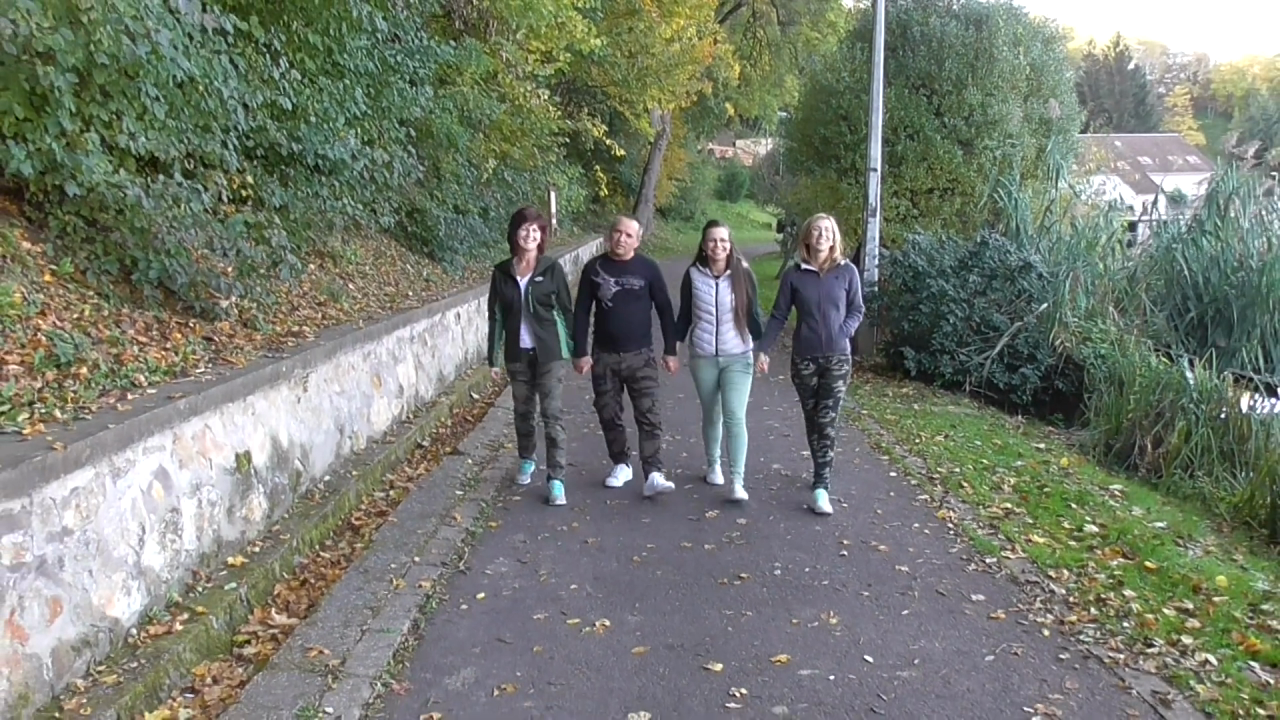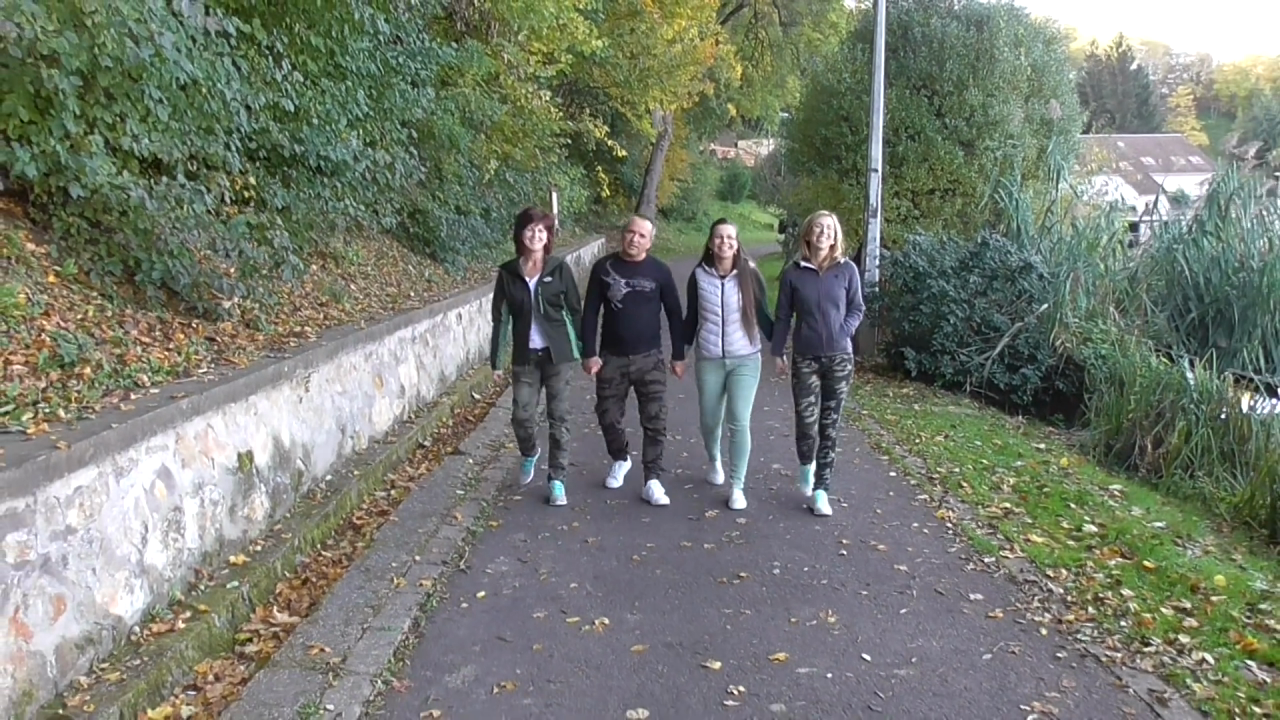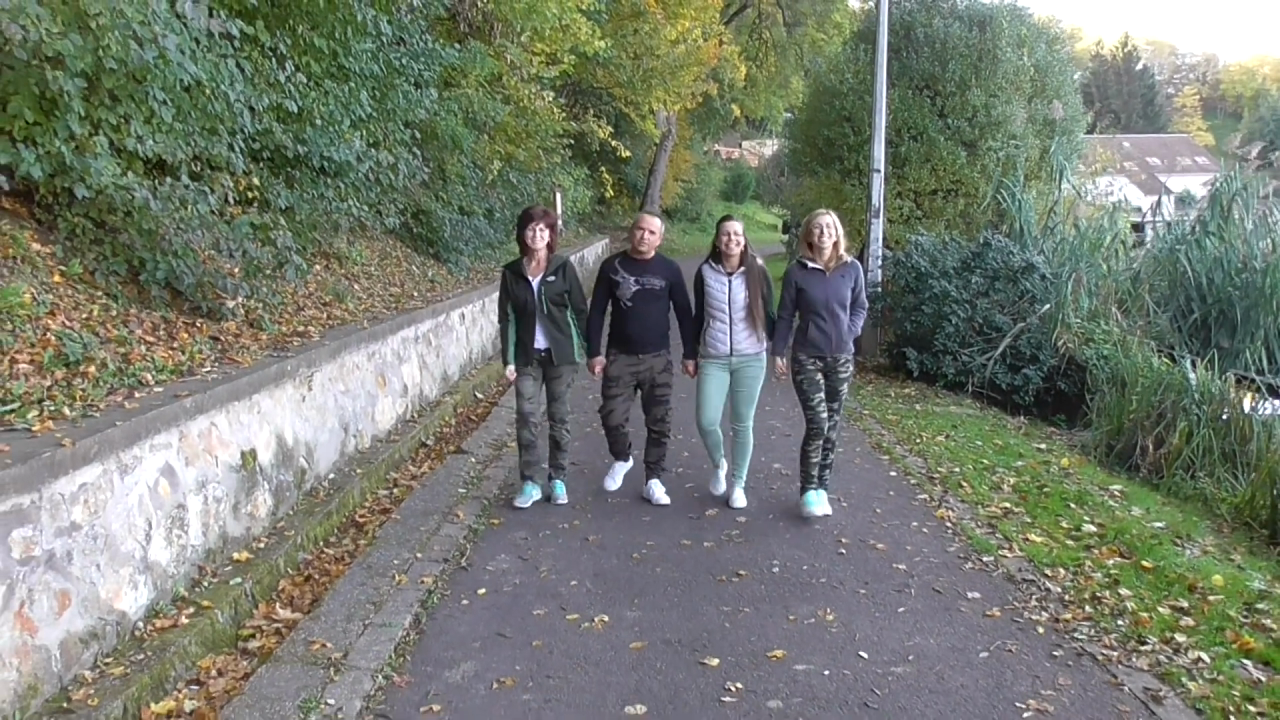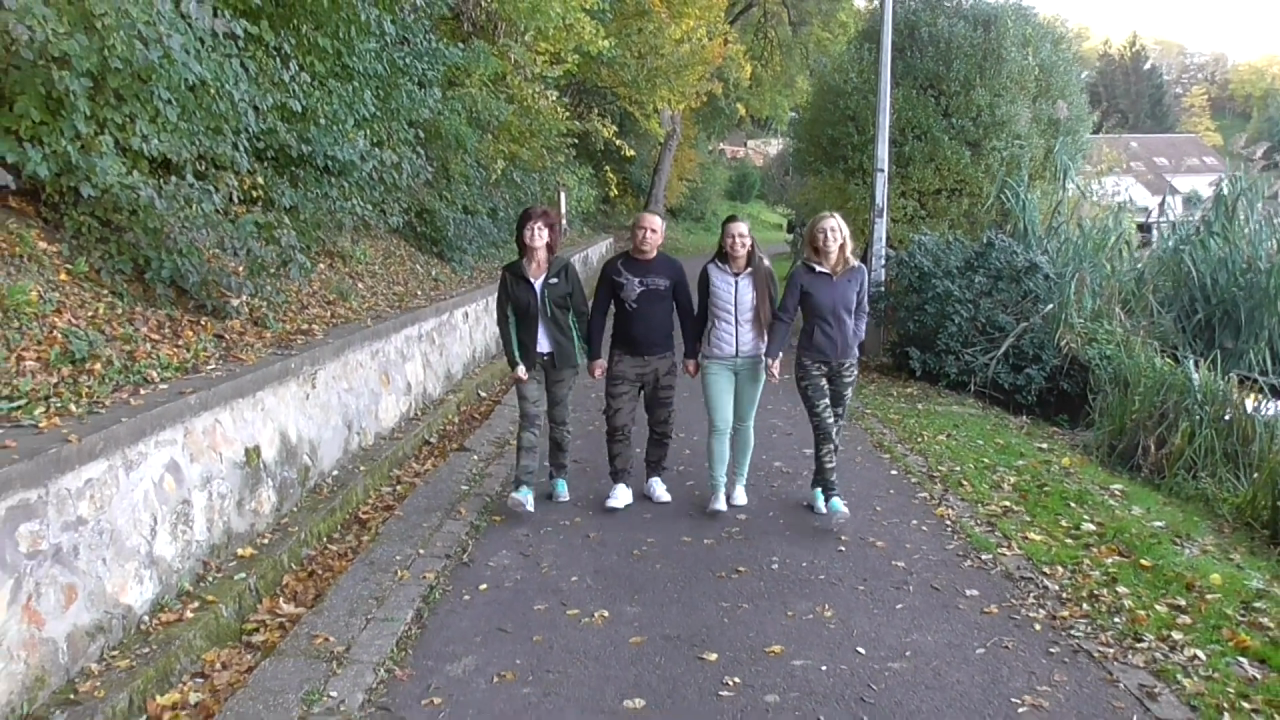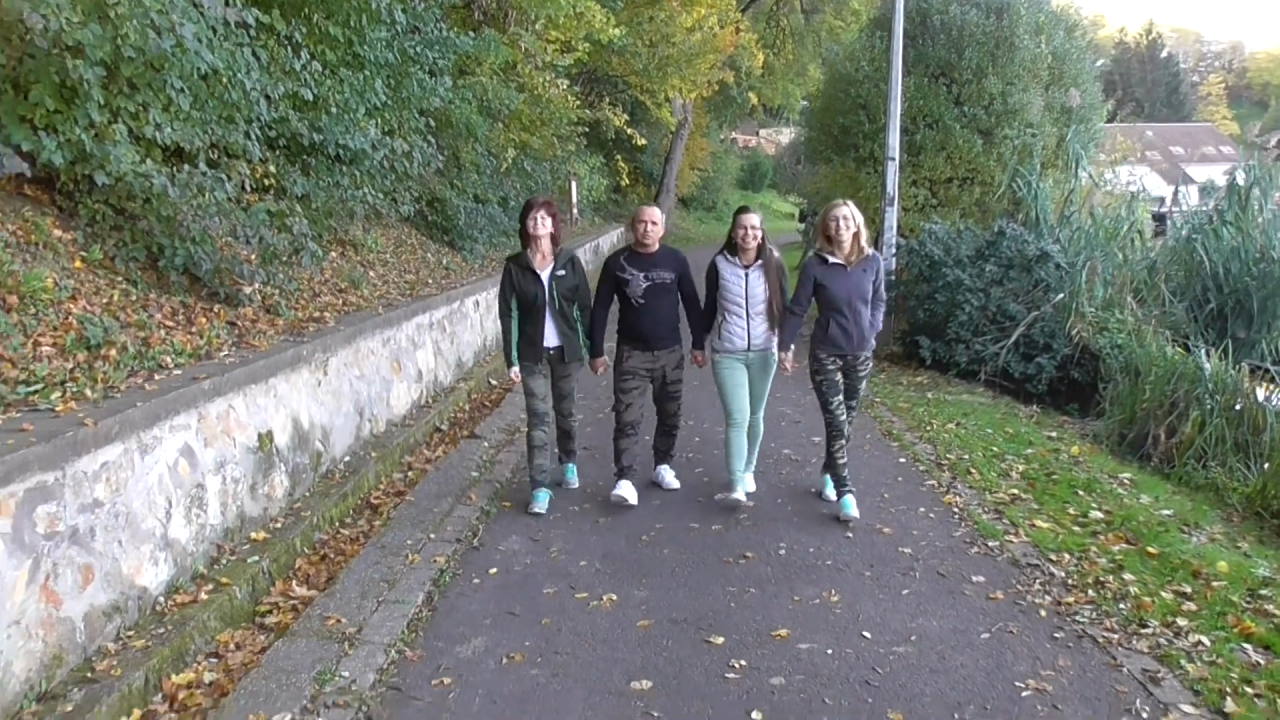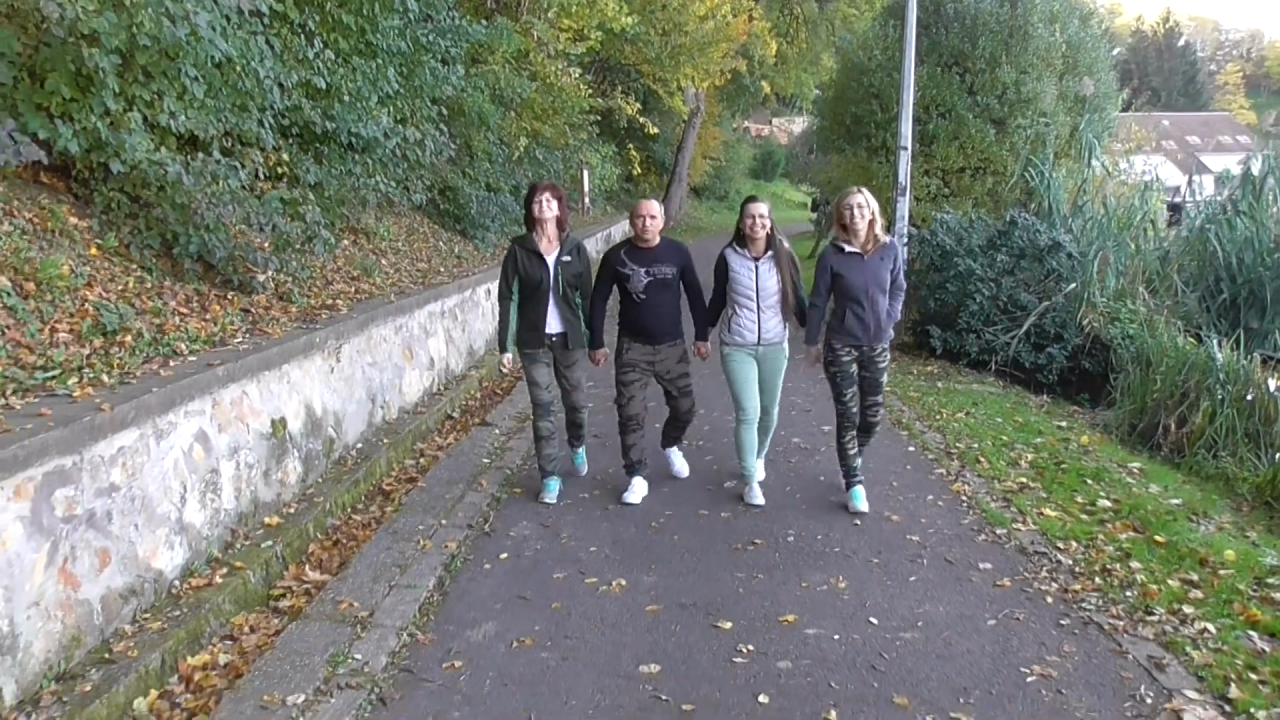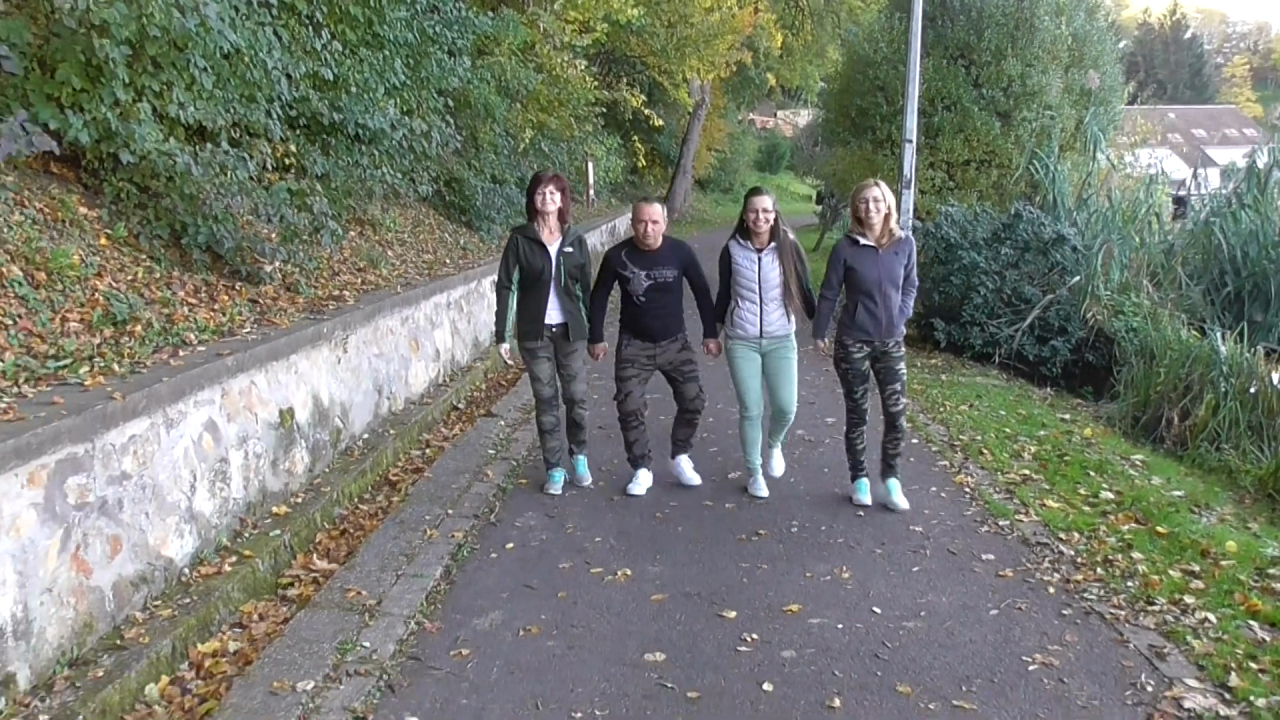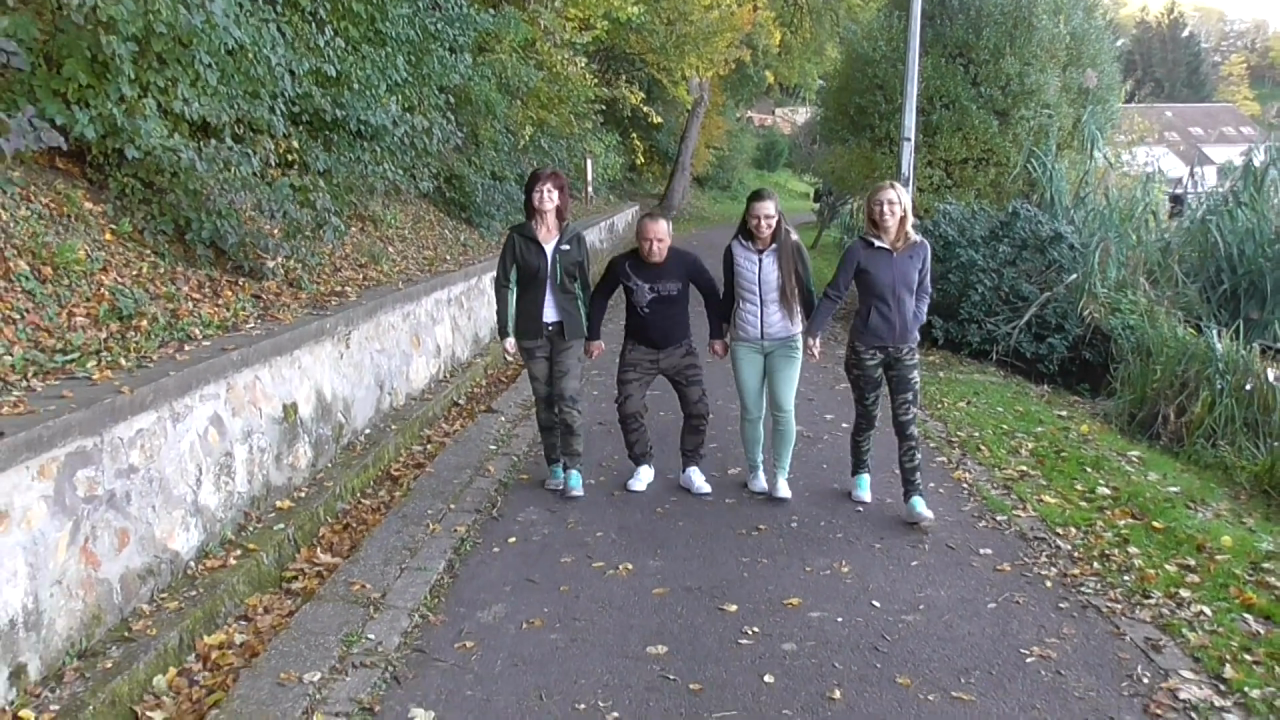
dt=0.2s
person 1, frame 1
left shoulder: (847, 271)
right shoulder: (793, 274)
left elbow: (857, 310)
right elbow: (779, 315)
left wrist: (842, 333)
right wrist: (763, 350)
left hip: (837, 357)
right hip: (803, 357)
left knee: (827, 423)
right knee: (812, 419)
left ankle: (820, 489)
right ankle: (821, 471)
person 1, frame 2
left shoulder: (847, 270)
right shoulder: (793, 272)
left elbow: (857, 309)
right elbow: (783, 316)
left wrist: (842, 332)
right wrist: (778, 353)
left hip: (839, 357)
right hip: (804, 357)
left knee: (829, 425)
right knee: (806, 423)
left ankle: (820, 489)
right ankle: (806, 464)
person 1, frame 3
left shoulder: (851, 269)
right shoulder: (796, 272)
left elbow: (860, 308)
right elbow: (785, 316)
left wrist: (848, 333)
right wrist: (778, 352)
left hip: (841, 357)
right hip: (806, 357)
left knee: (831, 427)
right knee: (817, 424)
left ankle: (821, 488)
right ankle: (808, 490)
person 1, frame 4
left shoulder: (857, 272)
right shoulder: (801, 275)
right elbow: (784, 317)
left wrist: (854, 338)
right wrist: (773, 354)
left hip: (846, 362)
right hip: (811, 362)
left knee: (834, 432)
right knee: (824, 430)
left ankle: (818, 487)
right ankle: (831, 498)
person 1, frame 5
left shoulder: (872, 261)
right shoulder: (814, 266)
left elbow: (879, 301)
right elbow: (797, 309)
left wrist: (871, 330)
right wrist: (785, 346)
left hip: (861, 355)
right hip: (825, 355)
left knee: (845, 423)
right knee: (837, 425)
left ankle: (829, 473)
right ankle: (845, 493)
person 1, frame 6
left shoulder: (890, 249)
right shoulder: (831, 255)
left elbow: (898, 289)
right elbow: (818, 301)
left wrist: (889, 320)
right wrist: (812, 341)
left hip: (878, 346)
right hip: (841, 346)
left knee: (872, 416)
right knee: (848, 417)
left ankle: (852, 459)
right ankle: (854, 485)
person 1, frame 7
left shoulder: (905, 244)
right shoulder: (845, 248)
right elbow: (829, 294)
left wrist: (902, 316)
right wrist: (819, 332)
left hip: (891, 341)
right hip: (852, 341)
left knee: (896, 412)
right knee: (857, 413)
left ankle: (890, 478)
right ankle: (860, 478)
person 1, frame 8
left shoulder: (920, 249)
right shoulder: (859, 250)
right elbow: (834, 293)
left wrist: (915, 321)
right wrist: (813, 331)
left hip: (906, 348)
right hip: (865, 347)
left knee: (907, 423)
right knee: (866, 417)
left ankle: (913, 498)
right ankle: (860, 474)
person 2, frame 1
left shoulder: (552, 268)
right shoulder: (502, 272)
left elbow: (566, 310)
right elbow: (495, 316)
left wrist: (576, 351)
right wrist: (493, 357)
left hip: (550, 353)
right hip: (517, 354)
left knee: (552, 414)
right knee: (524, 412)
left ankle: (556, 480)
right ankle: (527, 459)
person 2, frame 2
left shoulder: (559, 269)
right shoulder: (508, 273)
left elbow: (575, 311)
right elbow: (500, 318)
left wrist: (585, 352)
right wrist: (495, 360)
left hip: (559, 354)
right hip: (525, 356)
left knee: (558, 416)
right knee: (521, 417)
left ankle: (556, 480)
right ankle: (529, 455)
person 2, frame 3
left shoulder: (563, 268)
right shoulder: (511, 273)
left elbow: (580, 310)
right elbow: (506, 318)
left wrist: (589, 352)
right wrist: (508, 359)
left hip: (560, 355)
right hip: (527, 356)
left knee: (558, 418)
right knee: (526, 417)
left ankle: (557, 479)
right ankle: (530, 483)
person 2, frame 4
left shoulder: (565, 269)
right shoulder: (511, 274)
left elbow: (581, 313)
right elbow: (505, 321)
left wrist: (590, 353)
right wrist: (514, 360)
left hip: (561, 357)
right hip: (529, 359)
left knee: (559, 420)
right knee: (530, 420)
left ankle: (558, 477)
right ankle: (524, 489)
person 2, frame 5
left shoulder: (569, 261)
right shoulder: (515, 266)
left elbow: (585, 306)
right elbow: (507, 314)
right wrist: (511, 359)
left hip: (566, 351)
right hip: (532, 354)
left knee: (565, 411)
right knee: (538, 417)
left ankle: (568, 462)
right ankle: (539, 489)
person 2, frame 6
left shoulder: (575, 248)
right shoulder: (519, 249)
left elbow: (586, 294)
right elbow: (507, 298)
right wrist: (505, 344)
left hip: (570, 338)
right hip: (533, 341)
left knee: (575, 401)
right knee: (543, 407)
left ankle: (577, 446)
right ankle: (550, 477)
person 2, frame 7
left shoulder: (575, 240)
right shoulder: (520, 239)
left elbow: (585, 288)
right elbow: (505, 287)
right wrist: (502, 334)
left hip: (570, 331)
right hip: (534, 333)
left knee: (576, 396)
right knee: (546, 401)
left ankle: (578, 454)
right ankle: (555, 469)
person 2, frame 8
left shoulder: (574, 238)
right shoulder: (518, 238)
left elbow: (585, 286)
right elbow: (504, 285)
left wrist: (591, 331)
right wrist: (506, 331)
left hip: (568, 330)
right hip: (532, 331)
left knee: (568, 398)
right knee: (544, 400)
left ankle: (573, 469)
right ankle: (554, 465)
person 3, frame 1
left shoulder: (743, 274)
right shoulder: (693, 275)
left elbow: (753, 314)
right elbow: (685, 315)
left hip: (738, 358)
right hip: (702, 358)
left knee: (735, 416)
right knee: (711, 415)
left ankle: (737, 482)
right ankle: (713, 464)
person 3, frame 2
left shoulder: (750, 274)
right shoulder: (698, 276)
left elbow: (763, 314)
right elbow: (691, 317)
left hip: (745, 360)
right hip: (709, 360)
left knee: (739, 423)
right knee: (710, 421)
left ankle: (737, 487)
right ankle: (714, 460)
person 3, frame 3
left shoulder: (757, 272)
right shoulder: (705, 272)
left elbow: (769, 314)
right elbow: (699, 315)
left hip: (750, 359)
right hip: (713, 359)
left knee: (742, 425)
right knee: (706, 422)
left ankle: (738, 485)
right ankle: (719, 465)
person 3, frame 4
left shoulder: (763, 273)
right shoulder: (710, 272)
left elbow: (773, 316)
right elbow: (701, 314)
left hip: (752, 360)
right hip: (716, 360)
left knee: (743, 424)
right knee: (720, 425)
left ankle: (739, 483)
right ankle: (717, 490)
person 3, frame 5
left shoulder: (774, 265)
right shoulder: (719, 265)
left elbow: (784, 307)
right elbow: (710, 307)
left hip: (763, 352)
right hip: (727, 354)
left knee: (754, 416)
right knee: (737, 418)
left ankle: (748, 470)
right ankle: (736, 487)
person 3, frame 6
left shoulder: (784, 256)
right shoulder: (728, 257)
left elbow: (798, 299)
right elbow: (717, 299)
left hip: (774, 346)
right hip: (737, 347)
left knee: (768, 411)
right knee: (747, 413)
left ankle: (758, 457)
right ankle: (750, 481)
person 3, frame 7
left shoulder: (789, 247)
right shoulder: (732, 250)
left elbow: (805, 291)
right elbow: (724, 294)
left hip: (781, 340)
right hip: (741, 341)
left knee: (786, 407)
right knee: (750, 410)
left ankle: (773, 445)
right ankle: (754, 473)
person 3, frame 8
left shoulder: (792, 248)
right shoulder: (735, 250)
left elbow: (807, 292)
left hip: (785, 341)
right hip: (745, 343)
left knee: (783, 409)
right knee: (751, 412)
left ankle: (781, 475)
right ankle: (755, 469)
person 4, frame 1
left shoulder: (648, 269)
right shoulder: (593, 268)
left elbow: (665, 310)
right elbow: (581, 312)
left wrist: (670, 351)
right wrist: (581, 352)
left hip: (640, 355)
right hip: (604, 356)
left knee: (649, 416)
right knee: (609, 415)
left ankle: (653, 476)
right ankle: (621, 464)
person 4, frame 2
left shoulder: (659, 271)
right shoulder: (603, 268)
left elbow: (674, 314)
right elbow: (590, 312)
left wrist: (678, 355)
right wrist: (590, 353)
left hip: (649, 357)
right hip: (612, 357)
left knee: (654, 421)
right knee: (608, 418)
left ankle: (652, 482)
right ankle: (620, 460)
person 4, frame 3
left shoulder: (669, 269)
right shoulder: (612, 266)
left elbow: (684, 313)
right elbow: (597, 311)
left wrist: (690, 354)
right wrist: (594, 352)
left hip: (658, 359)
right hip: (619, 357)
left knee: (659, 423)
right knee: (612, 418)
left ankle: (653, 481)
right ankle: (621, 459)
person 4, frame 4
left shoulder: (672, 268)
right shoulder: (614, 267)
left elbow: (686, 312)
right elbow: (598, 313)
left wrist: (691, 354)
right wrist: (595, 355)
left hip: (662, 359)
right hip: (624, 358)
left knee: (661, 424)
right knee: (618, 423)
left ankle: (654, 478)
right ankle: (620, 486)
person 4, frame 5
left shoulder: (676, 260)
right shoulder: (616, 263)
left elbow: (692, 303)
right elbow: (600, 308)
left wrist: (698, 344)
right wrist: (597, 352)
left hip: (670, 352)
right hip: (631, 353)
left knee: (670, 415)
right knee: (627, 419)
left ankle: (662, 465)
right ankle: (625, 482)
person 4, frame 6
left shoulder: (677, 252)
right shoulder: (616, 256)
left elbow: (695, 294)
right elbow: (599, 300)
left wrist: (702, 336)
right wrist: (596, 343)
left hip: (673, 346)
right hip: (633, 346)
left knee: (684, 408)
right knee: (631, 413)
left ankle: (670, 446)
right ankle: (637, 478)
person 4, frame 7
left shoulder: (680, 251)
right shoulder: (617, 256)
left elbow: (701, 291)
right elbow: (599, 295)
left wrist: (710, 333)
right wrist: (596, 337)
left hip: (674, 342)
right hip: (633, 344)
left knee: (693, 399)
right knee: (630, 408)
left ankle: (680, 455)
right ankle: (642, 470)
person 4, frame 8
left shoulder: (686, 262)
right shoulder: (621, 265)
left elbow: (711, 294)
right elbow: (600, 297)
left wrist: (717, 335)
right wrist: (593, 335)
left hip: (679, 348)
right hip: (638, 350)
left knee: (697, 408)
right knee: (629, 410)
left ankle: (690, 469)
right ankle: (643, 466)
